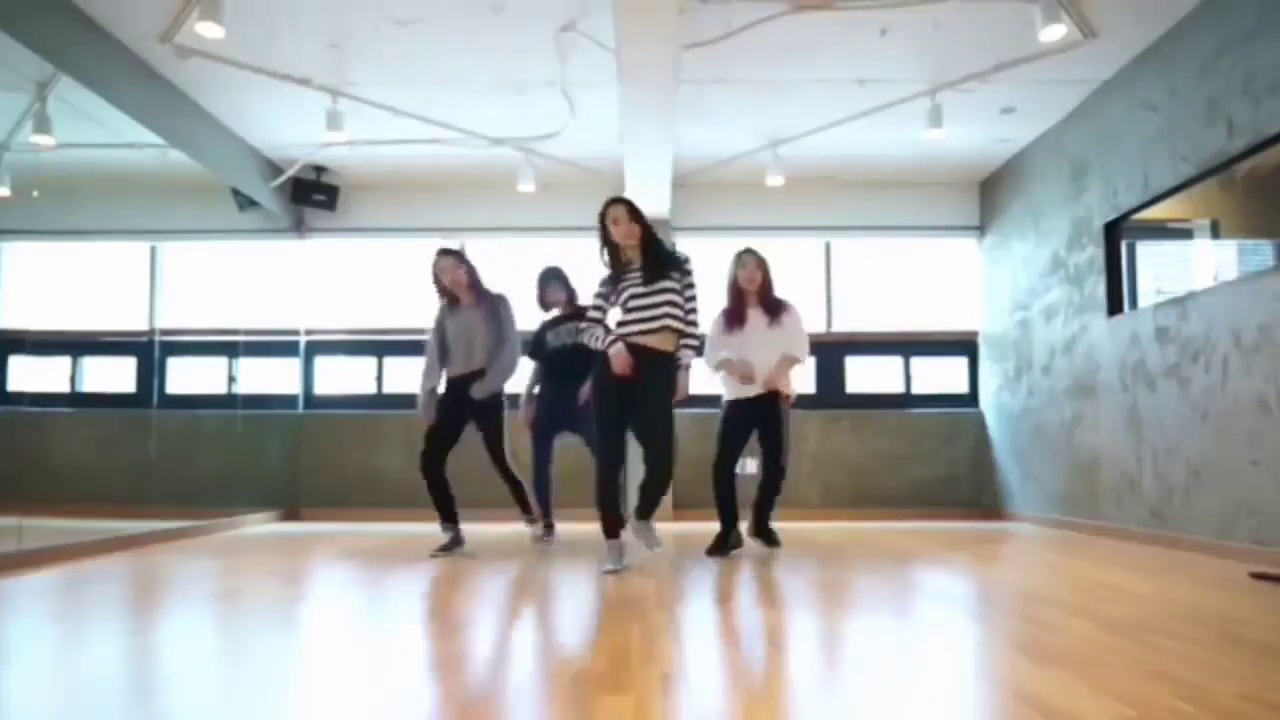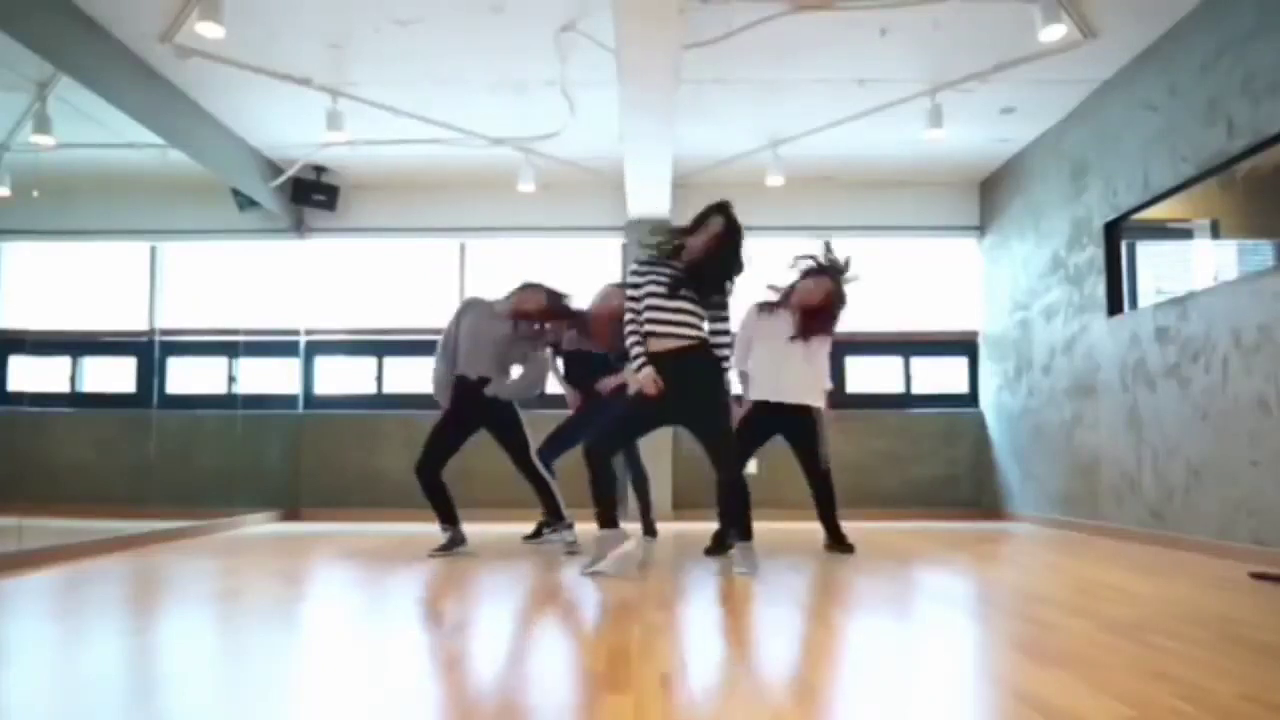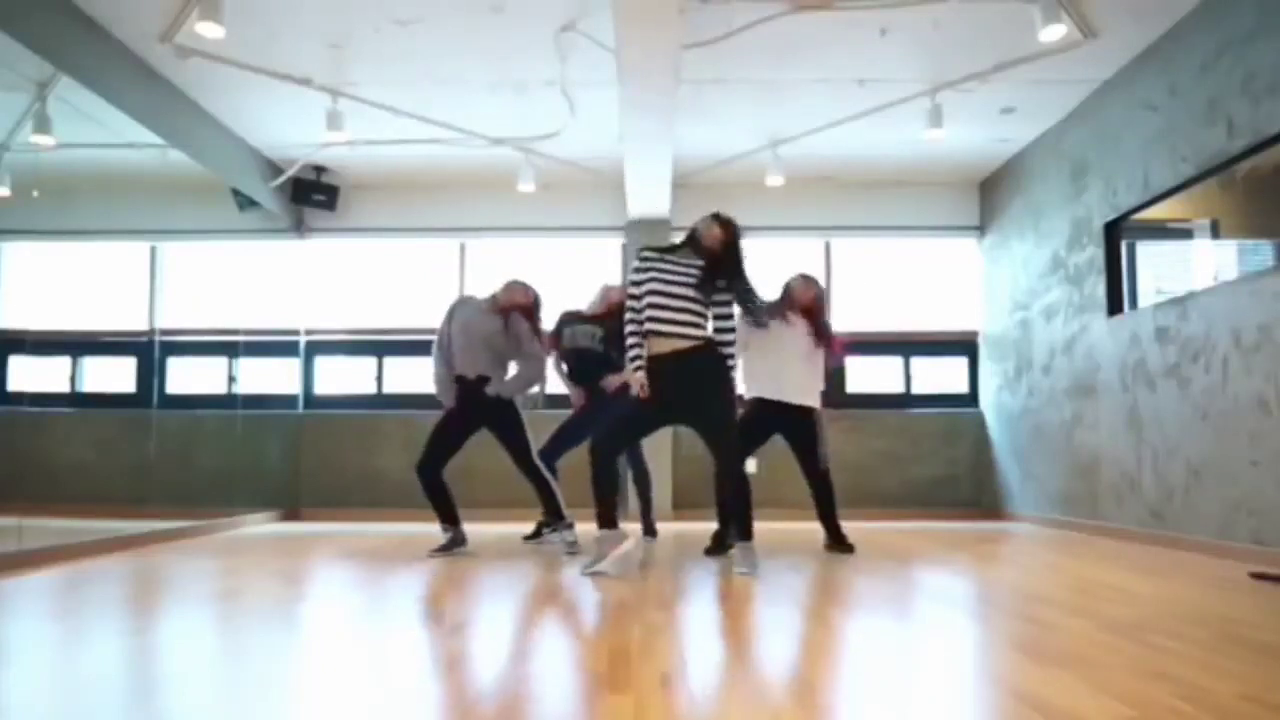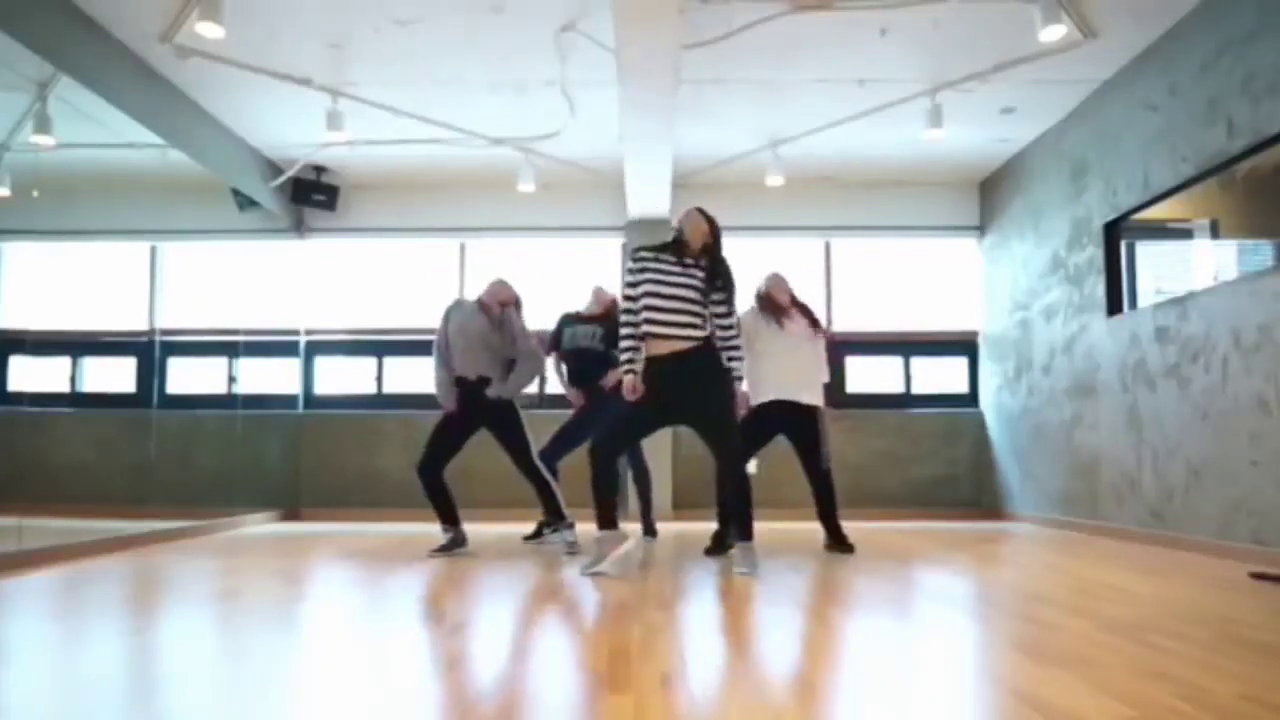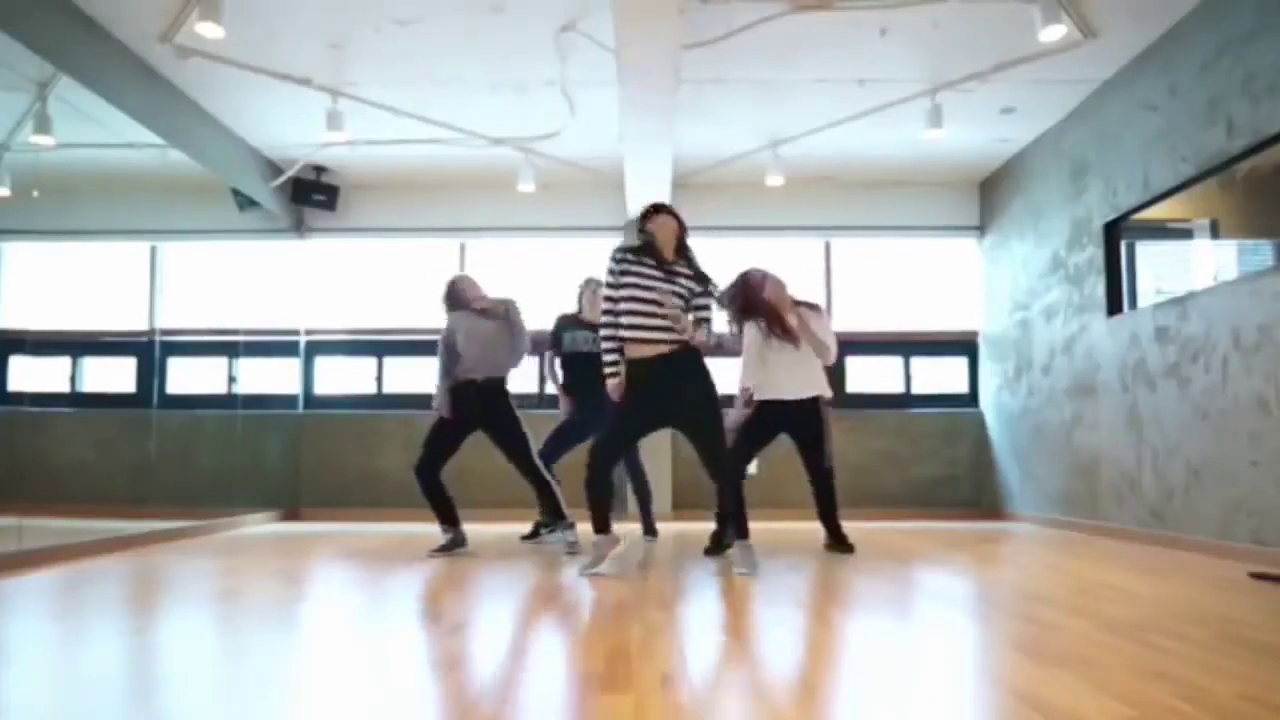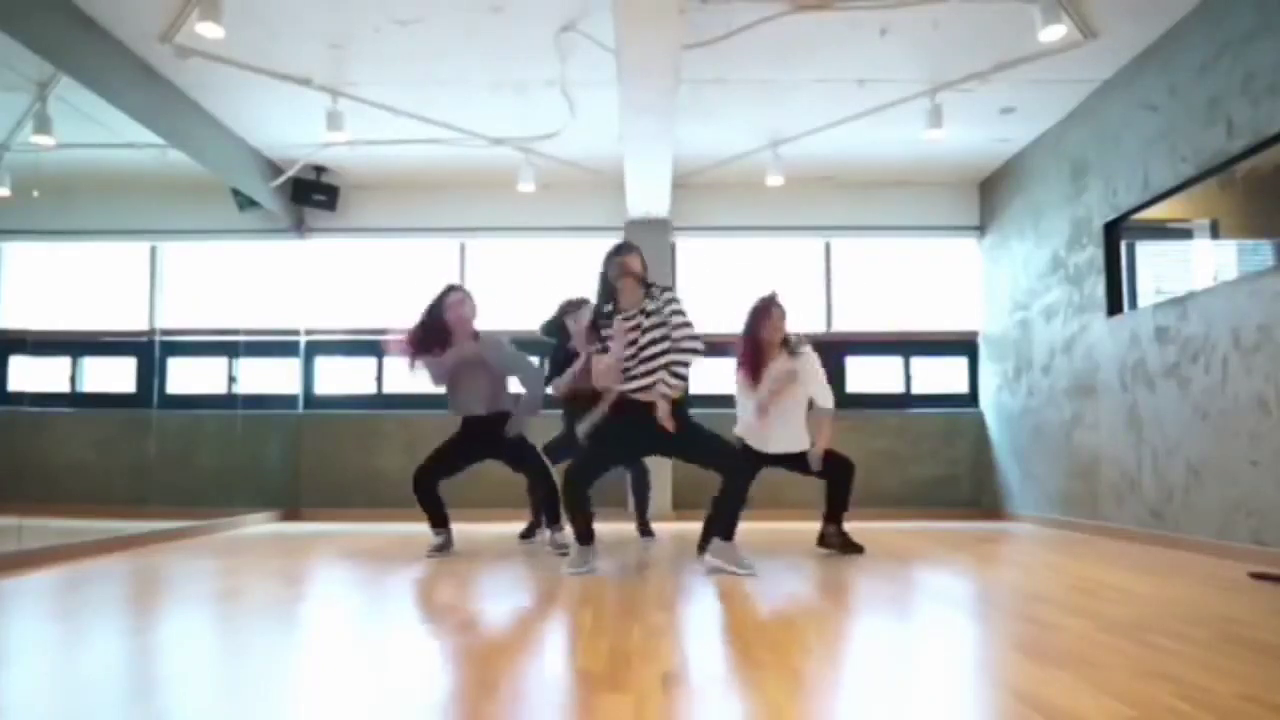
dt=0.4s
person 1, frame 1
left shoulder: (677, 265)
right shoulder: (612, 279)
left elbow: (691, 320)
right elbow: (589, 327)
left wrist: (684, 368)
right wrist: (611, 345)
left hip: (658, 370)
right hip: (618, 367)
left knee: (661, 461)
right knee: (610, 459)
left ankle: (642, 519)
right ankle: (613, 544)
person 1, frame 2
left shoulder: (713, 275)
right shoulder: (643, 267)
left elbow: (721, 333)
right elbow: (631, 322)
left wrist: (724, 383)
right wrist: (641, 368)
left hip: (698, 371)
right hip: (655, 375)
left knee: (726, 461)
right knee: (598, 447)
left ankle: (742, 545)
right ankle: (610, 534)
person 1, frame 3
left shoulder: (716, 274)
right shoulder: (647, 260)
left elbow: (726, 332)
right elbow: (632, 318)
left wrist: (729, 384)
right wrist: (636, 367)
left hip: (703, 370)
right hip: (658, 374)
left knee: (728, 458)
right knee: (603, 445)
left ankle: (744, 545)
right ankle: (609, 536)
person 1, frame 4
left shoulder: (712, 271)
right shoulder: (641, 260)
left elbow: (727, 329)
right elbow: (628, 318)
left wrist: (737, 382)
right wrist: (628, 370)
left hip: (702, 370)
right hip: (657, 376)
left knee: (730, 458)
right knee: (602, 447)
left ankle: (743, 544)
right ankle: (609, 537)
person 1, frame 5
left shoulder: (693, 276)
right shoulder: (623, 260)
left elbow: (703, 333)
right elbow: (608, 319)
left wrist: (687, 326)
right wrist: (611, 371)
left hip: (684, 374)
right hip: (639, 379)
left knee: (718, 461)
right knee: (599, 459)
left ankle: (741, 545)
right ankle: (603, 542)
person 1, frame 6
left shoulder: (663, 299)
right shoulder: (605, 319)
left elbow: (690, 345)
right elbow: (604, 379)
left wrist: (665, 395)
right wrist: (610, 361)
left hip: (670, 416)
right hip: (626, 417)
left knee: (736, 464)
right knee: (574, 478)
left ankle: (720, 544)
right ankle: (584, 548)
person 2, frame 1
left shoulder: (784, 311)
right shoulder: (727, 316)
left elbow: (799, 347)
right elbow: (711, 354)
left wrist: (780, 370)
right wrist: (733, 366)
left hip: (773, 396)
right hip: (739, 398)
left knee: (775, 463)
right knee: (723, 464)
left ankle: (761, 522)
right ankle: (728, 531)
person 2, frame 2
left shoulder: (819, 328)
right shoulder: (760, 314)
left elbow: (821, 372)
right elbow: (740, 355)
left wrist: (821, 402)
right wrist: (746, 394)
left hip: (803, 407)
right hip: (763, 404)
left knee: (818, 470)
left ankle: (833, 533)
right ankle: (726, 531)
person 2, frame 3
left shoulder: (813, 330)
left elbow: (816, 374)
right elbow: (734, 350)
left wrist: (813, 403)
left hip: (802, 407)
right hip: (763, 403)
left knee: (818, 471)
left ankle: (834, 534)
right ankle: (724, 532)
person 2, frame 4
left shoulder: (810, 322)
right shoulder: (753, 319)
left elbow: (819, 368)
left wrist: (816, 401)
left hip: (805, 406)
right hip: (768, 405)
left knee: (819, 470)
left ankle: (834, 534)
right ankle: (725, 533)
person 2, frame 5
left shoulder: (813, 314)
right shoulder: (757, 326)
left elbow: (829, 356)
right elbow: (749, 371)
left wrist: (804, 328)
right wrist: (739, 408)
left hip: (808, 404)
right hip: (770, 404)
left knee: (821, 470)
right knee: (733, 463)
left ankle: (834, 533)
right ankle: (723, 533)
person 2, frame 6
left shoulder: (803, 357)
right shoulder: (747, 367)
left elbow: (825, 400)
right elbow: (750, 415)
left wrist: (820, 445)
right wrist: (778, 388)
left hip: (793, 447)
right hip: (754, 446)
left knee: (843, 468)
left ankle: (832, 531)
person 3, frame 1
left shoulder: (496, 305)
right shoulder: (446, 314)
left elbow: (510, 351)
right elbow: (434, 358)
left wrist: (486, 385)
right wrist: (427, 399)
left hip: (486, 391)
right hip: (455, 392)
left knee: (500, 460)
right knee: (430, 461)
left ankle: (533, 523)
right ankle: (452, 532)
person 3, frame 2
left shoulder: (524, 332)
right shoulder: (472, 308)
left elbow: (537, 374)
right elbow: (446, 349)
left wrist: (500, 389)
right wrist: (443, 391)
left hip: (495, 402)
right hip: (461, 400)
left knee: (529, 466)
right knee: (425, 467)
left ankle: (563, 528)
right ankle: (453, 533)
person 3, frame 3
left shoulder: (514, 323)
right shoulder: (462, 306)
left elbow: (535, 364)
right elbow: (442, 349)
left wrist: (503, 389)
right wrist: (446, 390)
left hip: (494, 399)
right hip: (463, 399)
left knee: (529, 464)
right knee: (427, 467)
left ankle: (563, 528)
right ankle: (454, 533)
person 3, frame 4
left shoulder: (506, 317)
right shoulder: (457, 310)
left elbow: (533, 358)
right elbow: (441, 355)
left wrist: (505, 389)
right wrist: (446, 394)
left hip: (493, 399)
right hip: (463, 399)
left knee: (529, 465)
right knee: (428, 468)
left ankle: (564, 529)
right ankle: (454, 533)
person 3, frame 5
left shoulder: (506, 310)
right shoulder: (457, 321)
left elbow: (518, 348)
right elbow: (446, 365)
right wrist: (442, 399)
left hip: (493, 397)
right hip: (461, 398)
left knee: (529, 466)
right knee: (425, 468)
left ankle: (564, 528)
right ankle: (453, 533)
person 3, frame 6
left shoulder: (493, 345)
right shoulder: (438, 349)
left elbow: (535, 378)
right elbow: (438, 375)
left wrist: (522, 417)
right wrist: (462, 353)
left hip: (502, 428)
right hip: (469, 431)
left knee: (539, 472)
right knee: (422, 479)
left ankle: (555, 531)
right ankle: (442, 534)
person 4, frame 1
left shoulder: (587, 317)
right shoulder: (545, 329)
left wrist: (592, 383)
right wrist: (526, 398)
left hip: (580, 399)
right hip: (549, 401)
right knee: (540, 461)
right ankle: (546, 522)
person 4, frame 2
left shoulder: (613, 330)
right shoulder: (565, 323)
right elbow: (551, 359)
left wrist: (618, 378)
right wrist: (568, 388)
left hip: (609, 402)
right hip: (587, 406)
left knee: (631, 461)
right knee: (543, 456)
left ankle: (647, 523)
right ankle: (549, 522)
person 4, frame 3
left shoulder: (616, 325)
right shoulder: (568, 320)
right elbow: (556, 357)
left wrist: (621, 376)
right wrist: (570, 386)
left hip: (616, 400)
right hip: (589, 403)
left knee: (635, 459)
right knee: (546, 456)
left ankle: (647, 520)
right ankle: (550, 520)
person 4, frame 4
left shoulder: (613, 323)
right shoulder: (567, 321)
right elbow: (556, 358)
left wrist: (619, 372)
right wrist: (567, 388)
left hip: (615, 400)
right hip: (588, 404)
left knee: (635, 459)
right knee: (546, 458)
left ankle: (647, 520)
right ankle: (550, 521)
person 4, frame 5
right shoulder: (565, 324)
right elbow: (550, 359)
right wrist: (560, 393)
left hip: (609, 407)
right hip: (579, 410)
left knee: (632, 464)
right knee: (543, 459)
left ankle: (648, 521)
right ankle: (547, 521)
person 4, frame 6
right shoulder: (560, 351)
right elbow: (557, 389)
right wrist: (581, 360)
right hip: (576, 427)
left knee: (638, 468)
left ankle: (642, 521)
right ankle: (536, 521)
